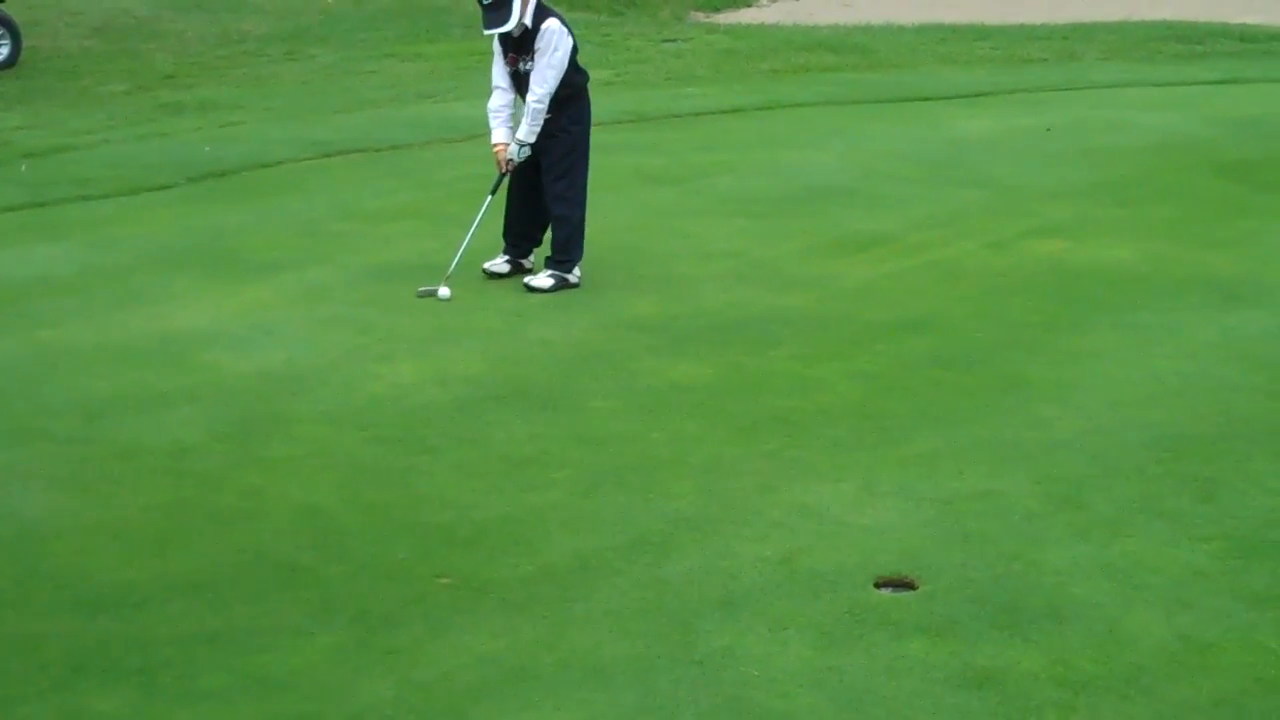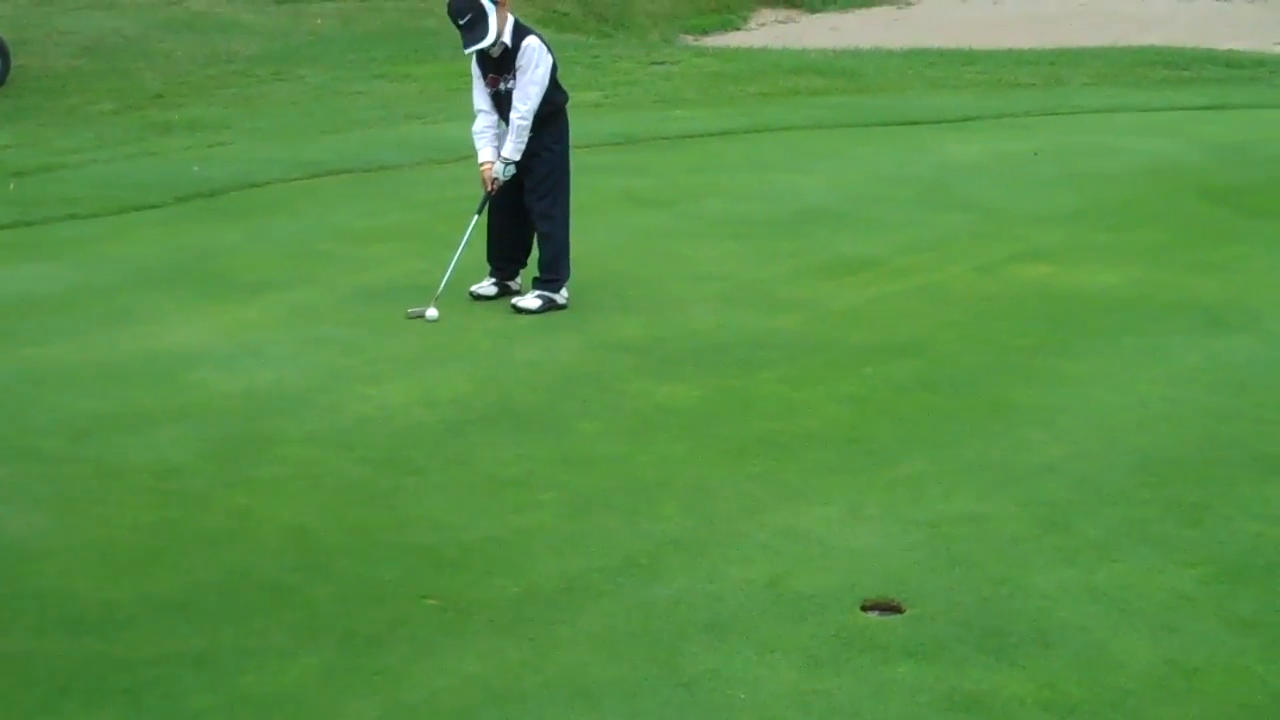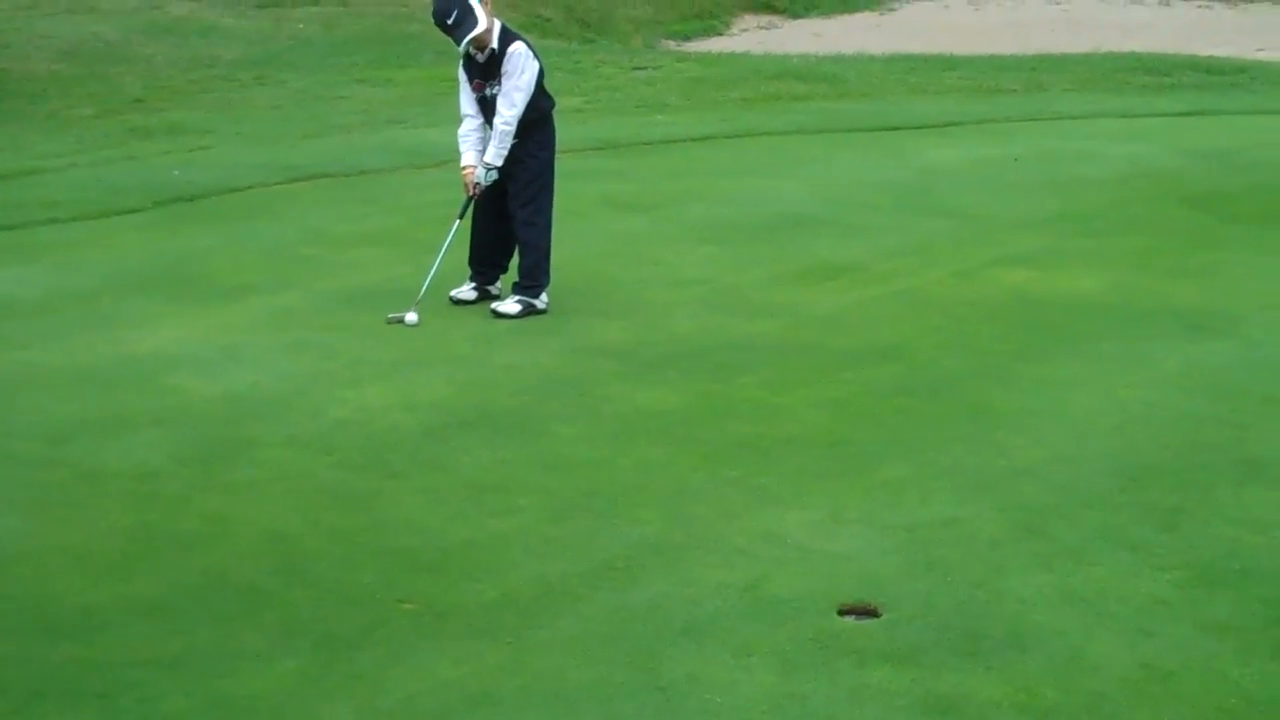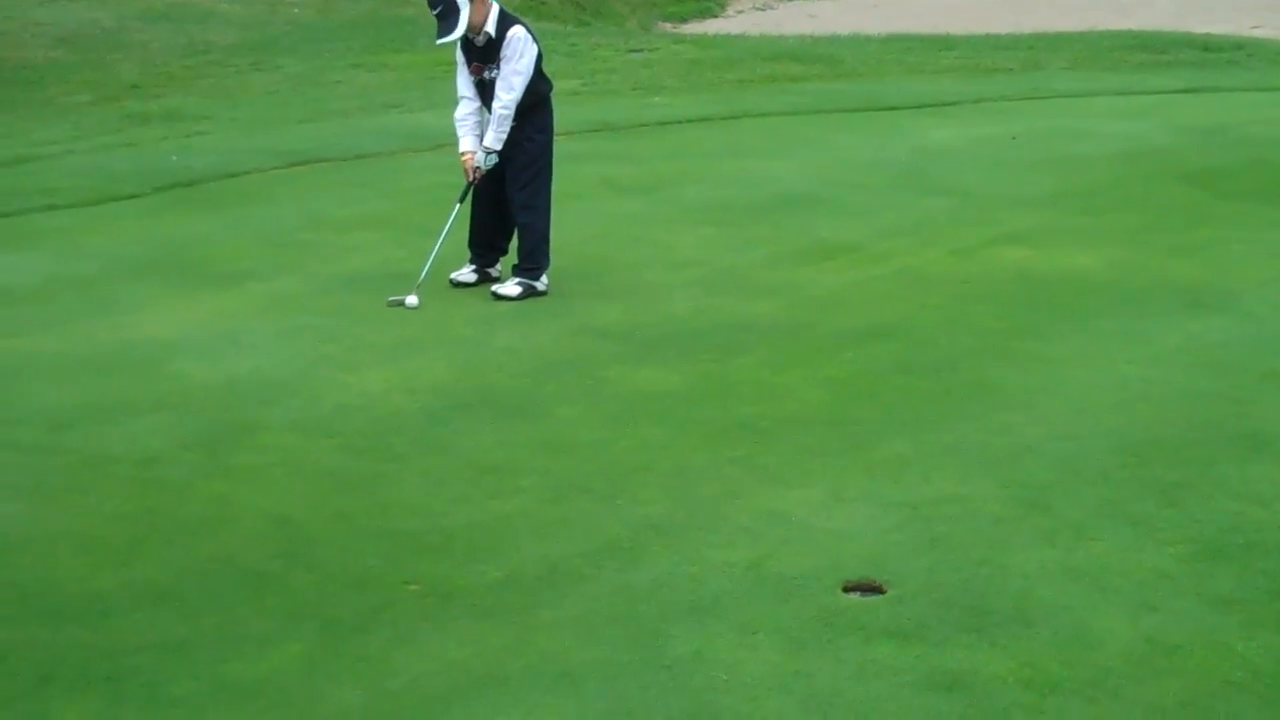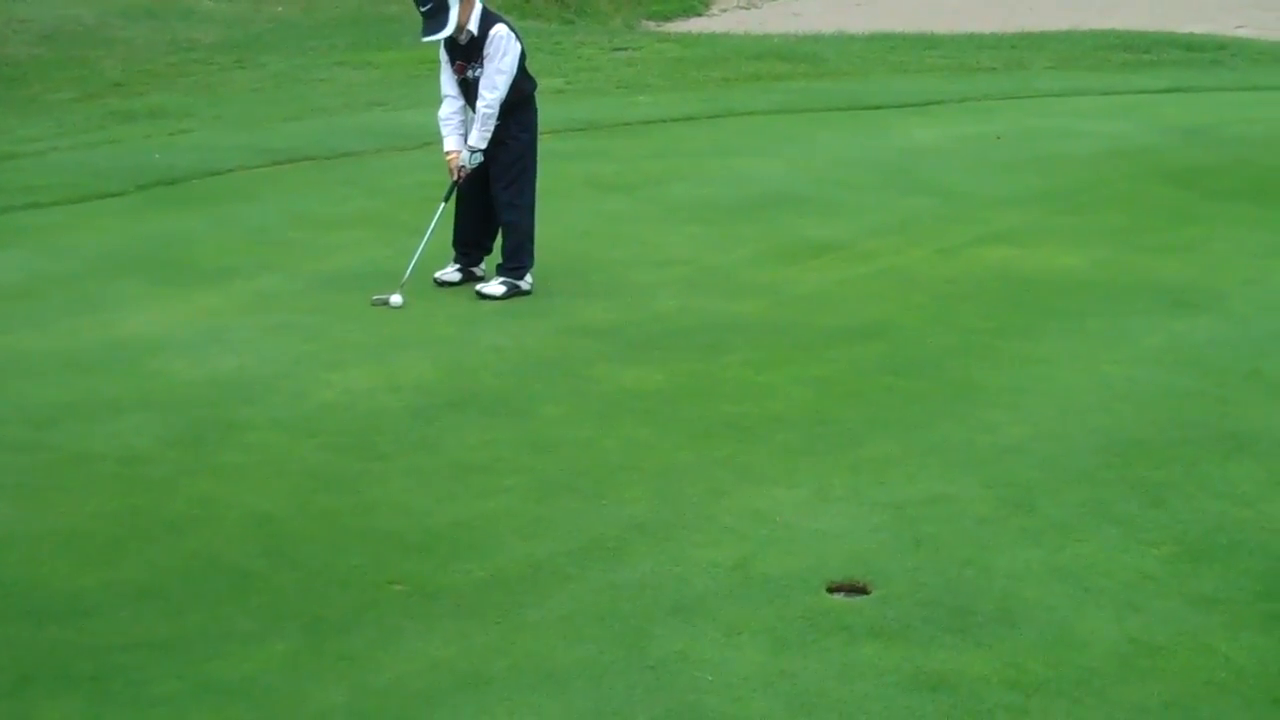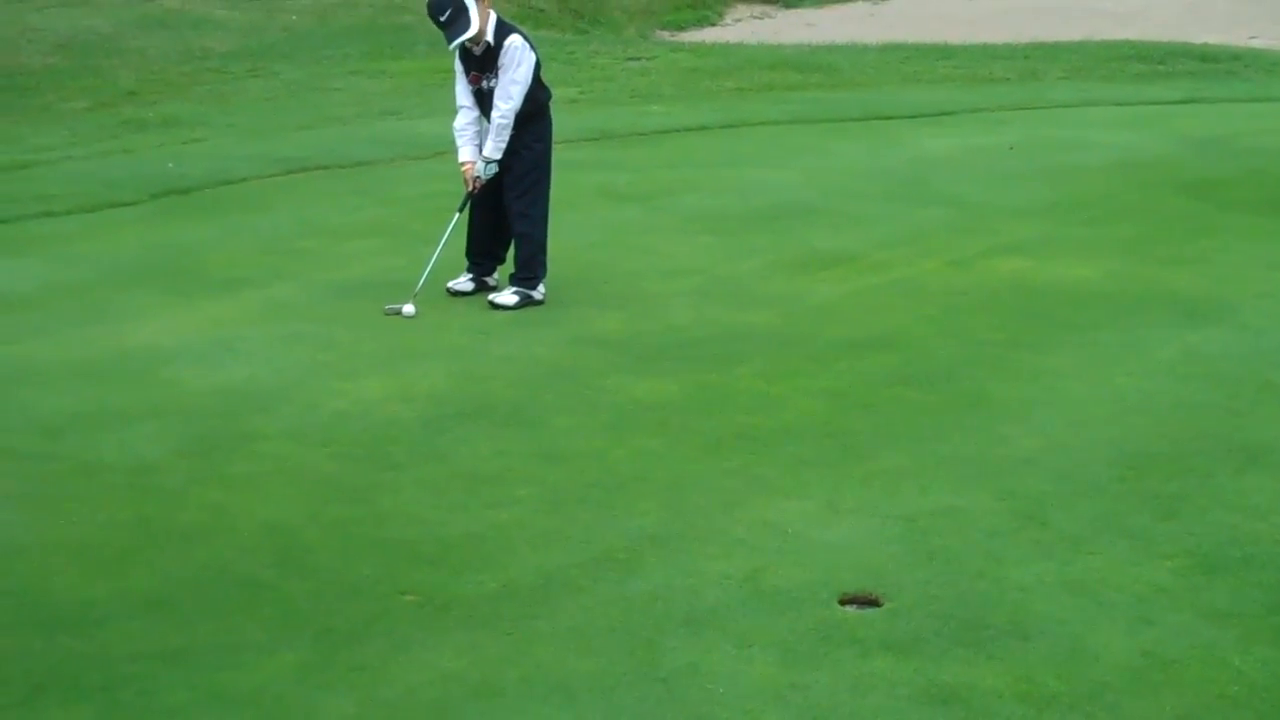
dt=0.5s
person 1, frame 1
left shoulder: (550, 28)
right shoulder: (503, 33)
left elbow: (541, 93)
right elbow: (502, 89)
left wrist: (521, 141)
right wrist: (501, 138)
left hip: (567, 114)
right hip: (535, 116)
left knee: (562, 190)
right knee: (523, 184)
left ankle: (565, 266)
right ankle: (518, 252)
person 1, frame 2
left shoulder: (530, 45)
right shoulder: (481, 54)
left elbow: (524, 110)
right elbow: (485, 111)
left wrist: (506, 160)
right wrist: (487, 158)
left hip: (545, 135)
right hip: (515, 134)
left knee: (546, 209)
right knee: (504, 206)
left ankle: (552, 286)
right ankle: (504, 274)
person 1, frame 3
left shoulder: (516, 51)
right shoulder: (468, 60)
left elbow: (509, 114)
right elbow: (471, 115)
left wrist: (488, 164)
right wrist: (470, 162)
left hip: (532, 140)
right hip: (499, 140)
left knee: (528, 214)
right knee: (488, 211)
left ankle: (532, 292)
right ankle: (485, 279)
person 1, frame 4
left shoulder: (515, 35)
right shoulder: (466, 42)
left elbow: (507, 98)
right elbow: (468, 99)
left wrist: (488, 149)
right wrist: (469, 147)
left hip: (530, 122)
right hip: (497, 124)
left knee: (526, 196)
right knee: (487, 193)
left ankle: (532, 274)
right ankle: (484, 261)
person 1, frame 5
left shoulder: (498, 33)
right shoulder: (449, 41)
left elbow: (491, 97)
right elbow: (451, 97)
left wrist: (472, 147)
right wrist: (453, 146)
left hip: (513, 121)
right hip: (480, 123)
left knee: (511, 196)
right knee: (471, 192)
left ankle: (516, 273)
right ankle: (468, 260)
person 1, frame 6
left shoulder: (513, 43)
right shoulder: (464, 51)
left elbow: (506, 108)
right elbow: (467, 108)
left wrist: (488, 159)
right wrist: (469, 157)
left hip: (528, 132)
right hip: (495, 132)
left knee: (524, 206)
right knee: (485, 202)
left ankle: (529, 283)
right ankle: (481, 270)
